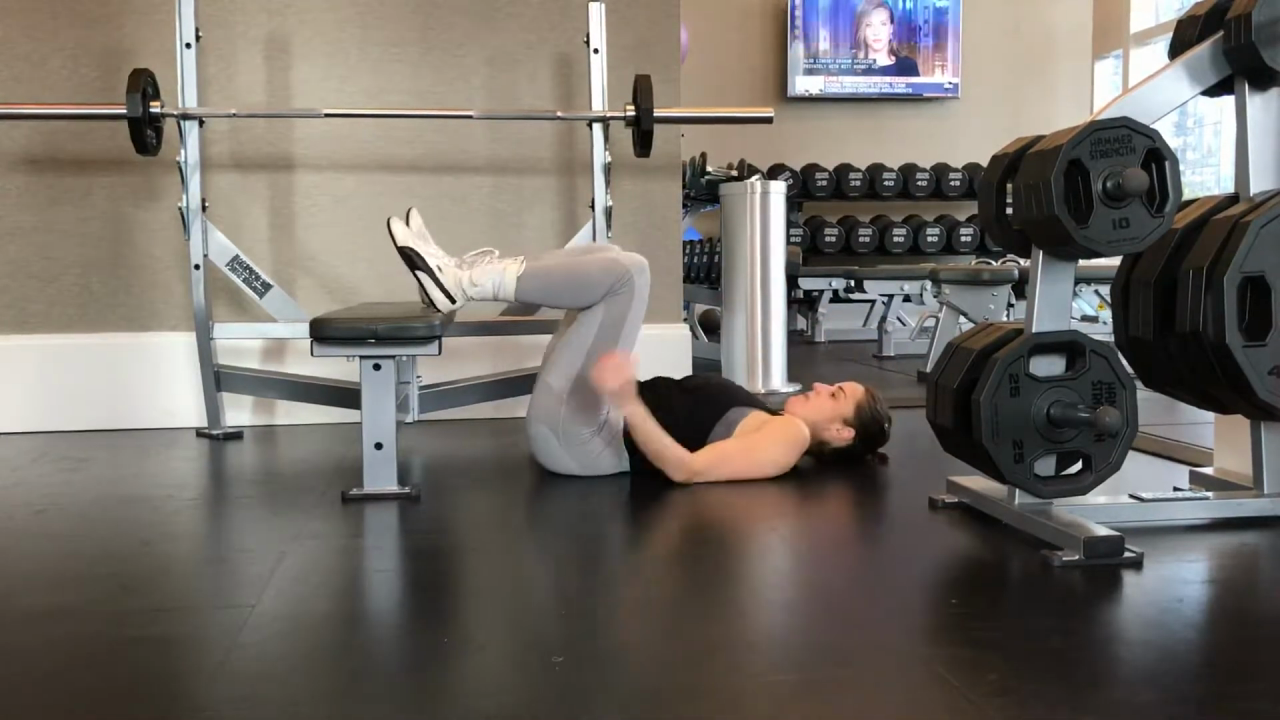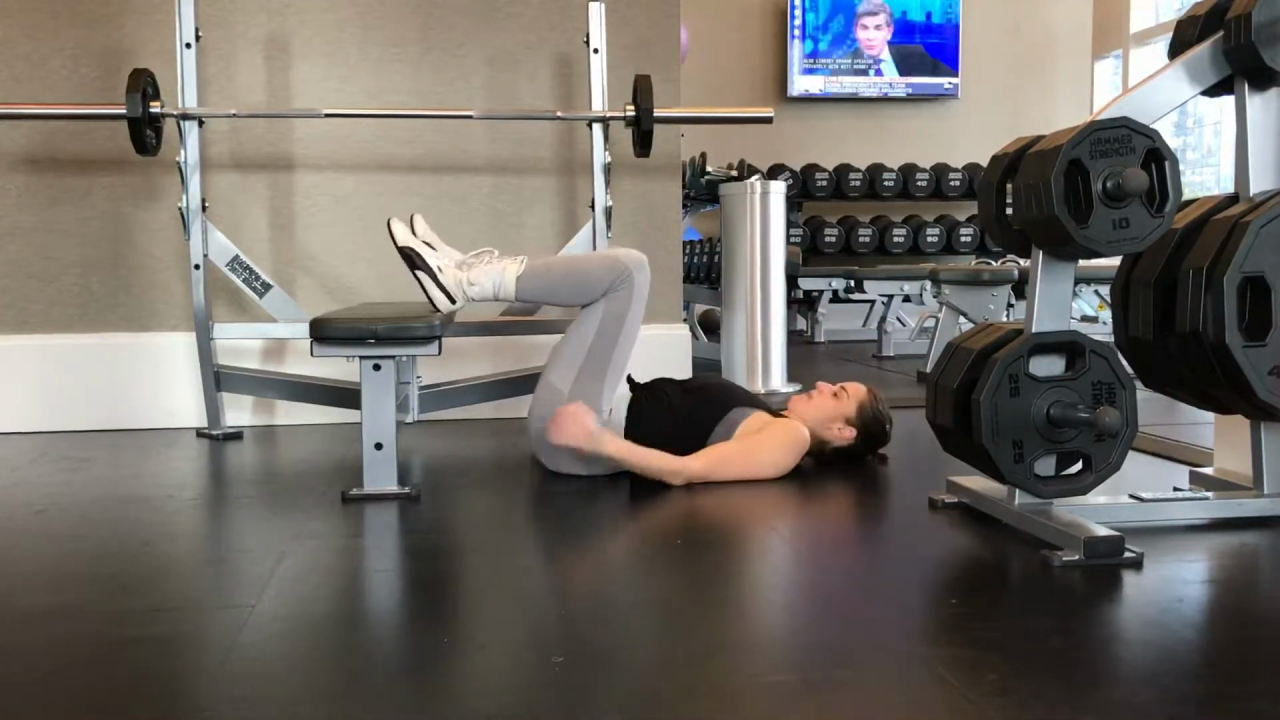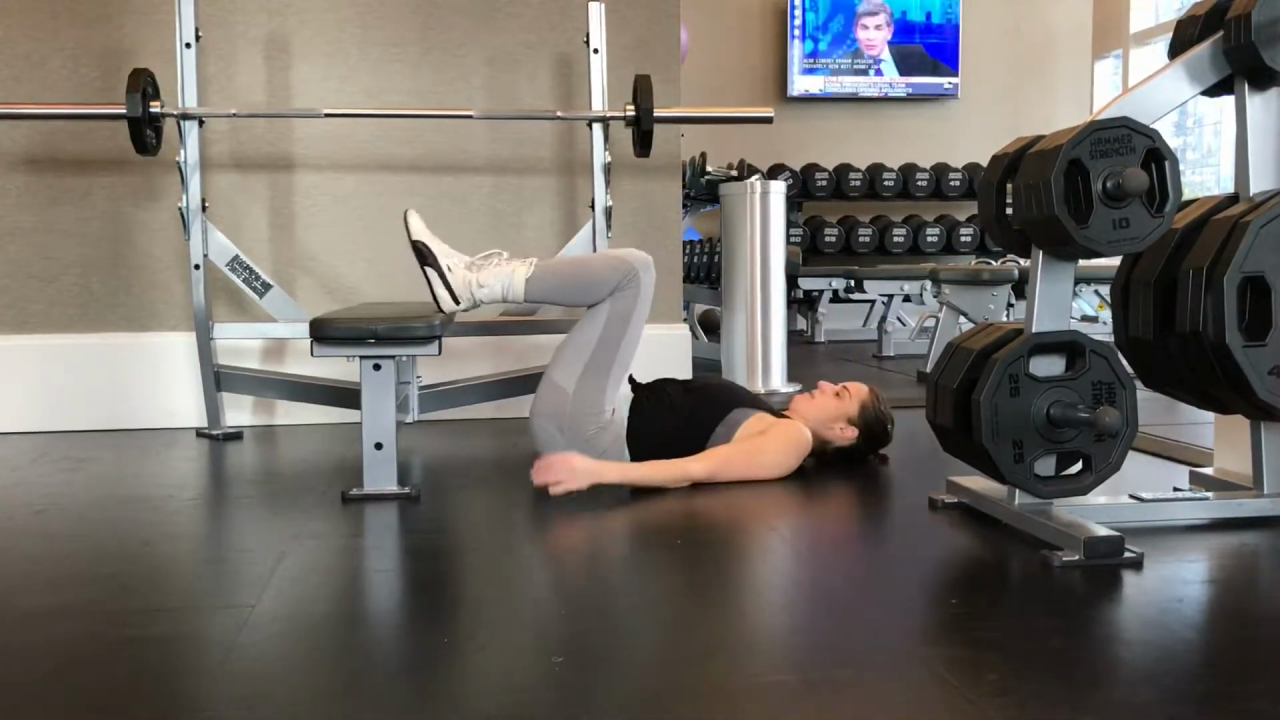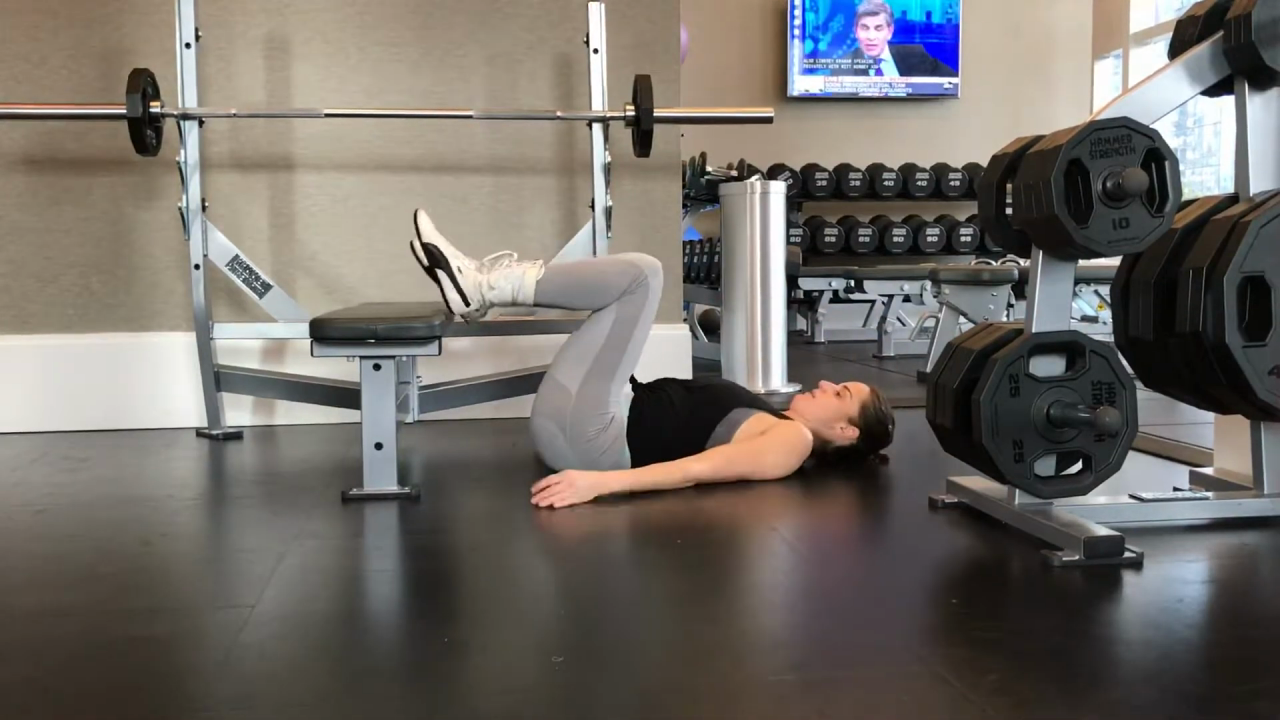
dt=0.1s
person 1, frame 1
left shoulder: (787, 438)
right shoulder: (770, 426)
left elbow: (684, 467)
left wrist: (627, 402)
left hip: (575, 438)
right hip: (577, 426)
left knee: (626, 272)
right knee: (601, 259)
left ankle: (462, 280)
right ankle: (459, 277)
person 1, frame 2
left shoulder: (789, 439)
right shoulder: (770, 426)
left elbow: (690, 470)
left wrist: (599, 442)
left hip: (573, 434)
right hip: (592, 422)
left knee: (627, 269)
right knee: (620, 271)
left ankle: (460, 282)
right ankle: (462, 276)
person 1, frame 3
left shoulder: (791, 440)
right shoulder: (774, 426)
left elbow: (694, 471)
left wrist: (598, 469)
left hip: (573, 428)
right hip: (579, 428)
left knee: (632, 270)
right knee: (626, 272)
left ankle: (469, 282)
right ankle: (470, 279)
person 1, frame 4
left shoulder: (793, 441)
right shoulder: (771, 425)
left elbow: (701, 470)
left wrist: (600, 481)
left hip: (583, 437)
right hip: (583, 425)
left knee: (641, 272)
right knee: (630, 273)
left ankle: (480, 286)
right ankle: (476, 287)
